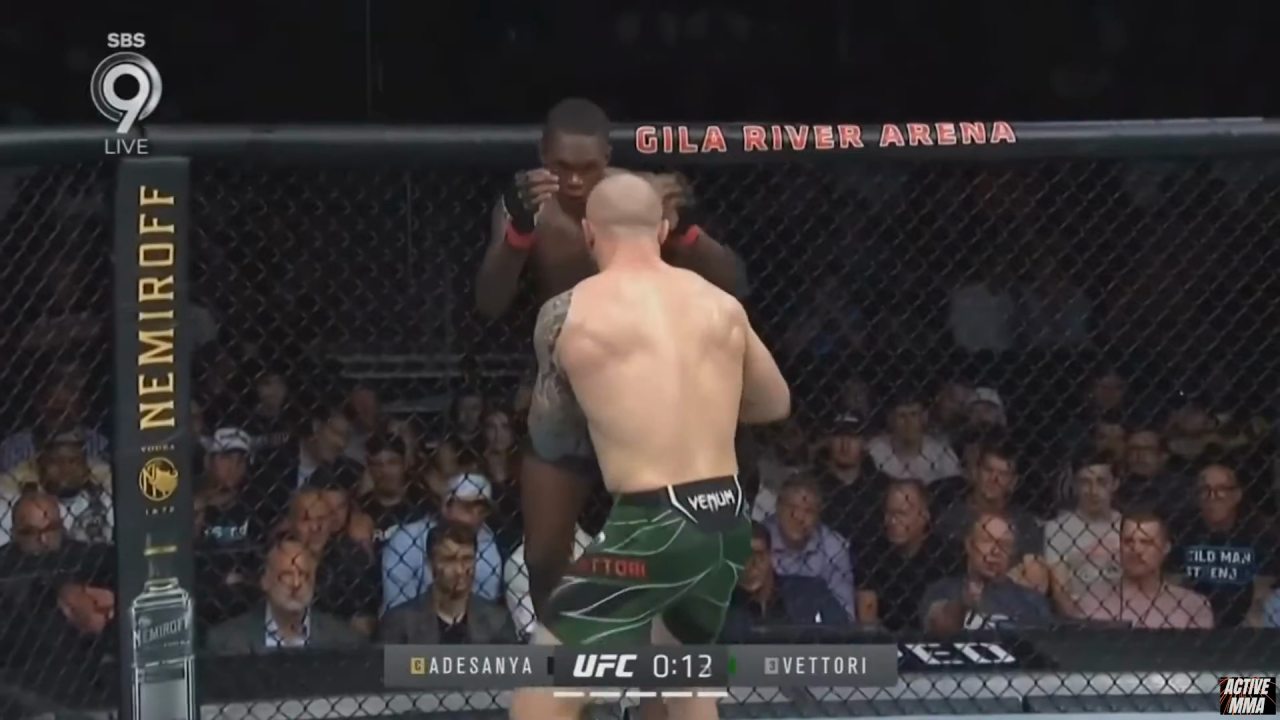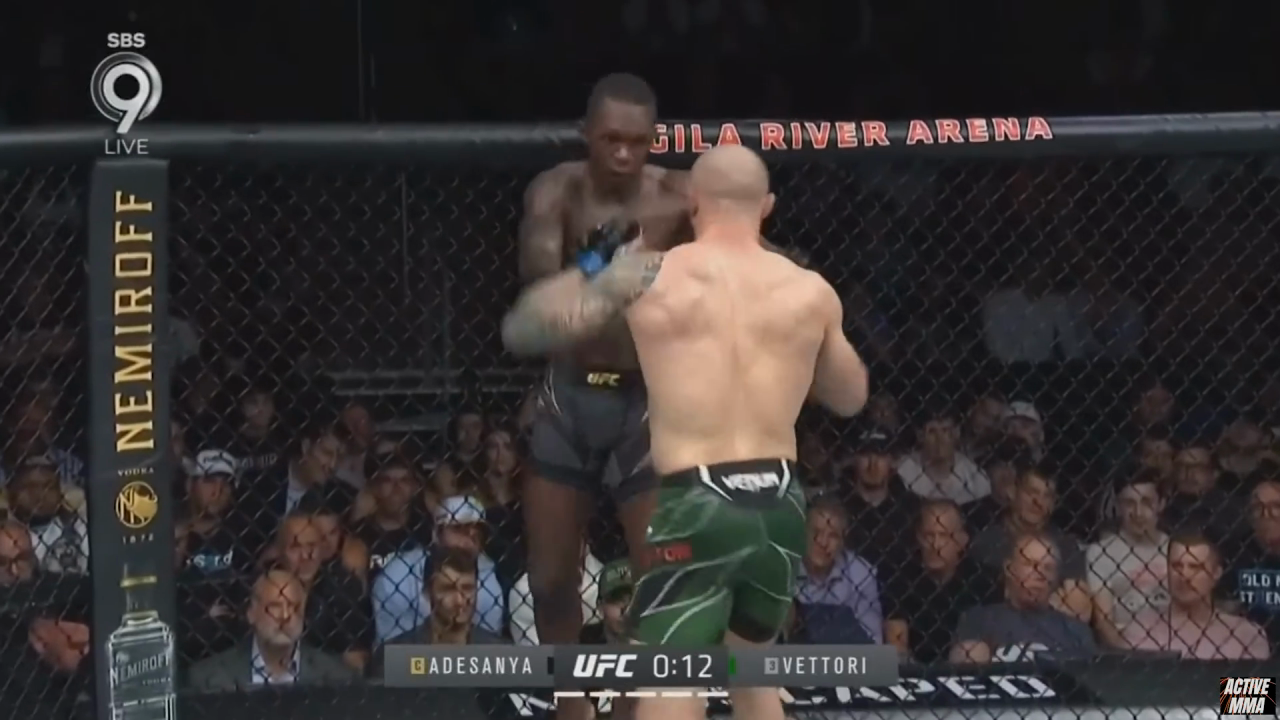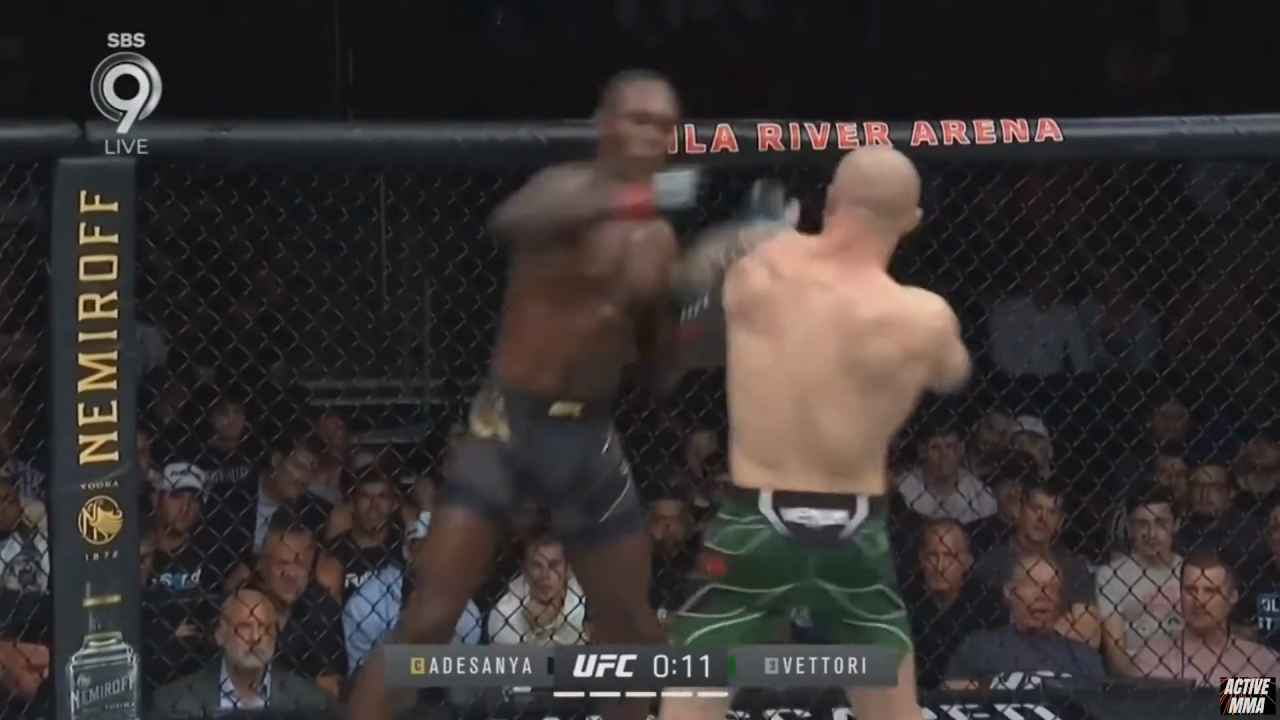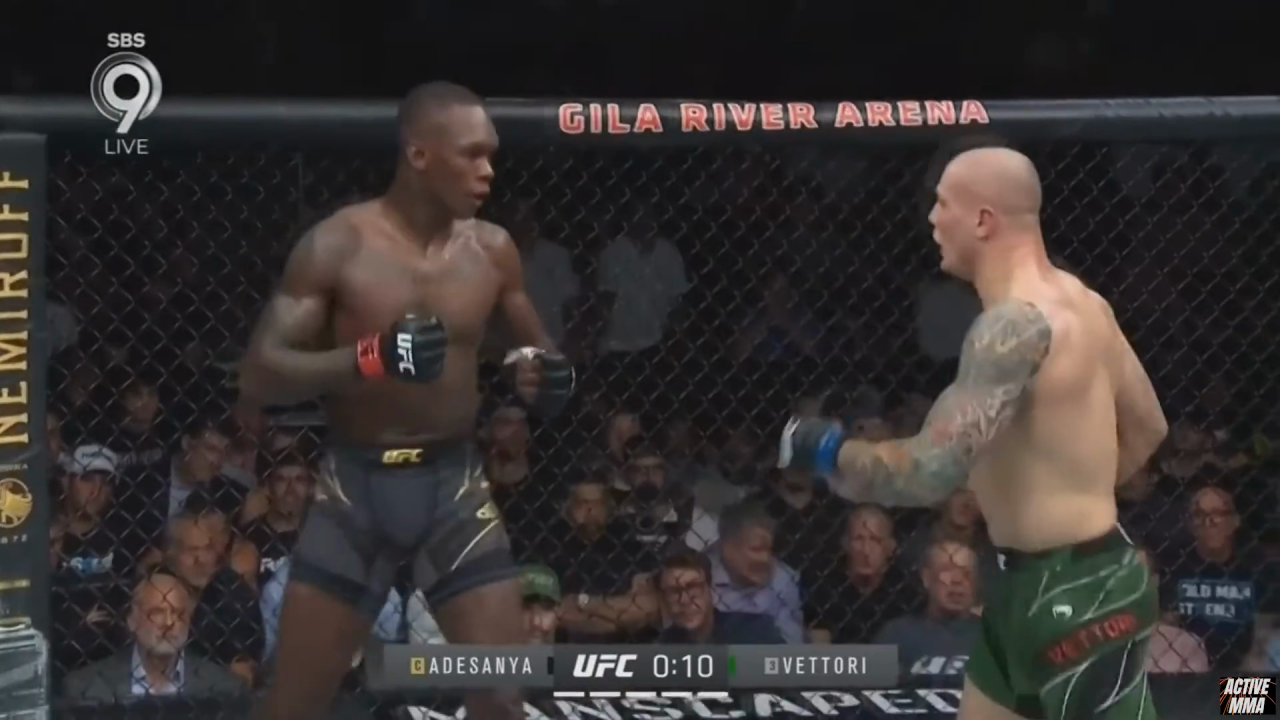
dt=0.7s
person 1, frame 1
right shoulder: (526, 201)
left elbow: (730, 283)
right elbow: (489, 303)
left wrist: (687, 229)
right wrist: (519, 229)
right knee: (543, 555)
person 1, frame 2
left shoulder: (679, 198)
right shoulder: (558, 190)
right elbow: (539, 269)
right wrist: (594, 254)
left hip: (643, 406)
right hip: (567, 401)
right knee: (550, 580)
person 1, frame 3
left shoulder: (657, 238)
right shoulder: (569, 187)
left elbow: (654, 355)
right elbow: (516, 222)
left wrist: (681, 327)
right wrist: (636, 198)
left hip: (590, 438)
right hip: (507, 425)
left knee: (635, 637)
right knee: (426, 624)
person 1, frame 4
left shoulder: (493, 249)
right shoulder: (335, 245)
left elbow: (538, 348)
right elbow: (259, 376)
left wrist: (549, 374)
right wrist: (372, 356)
left hip: (453, 483)
right hip: (355, 483)
person 2, frame 1
left shoulder: (567, 312)
right shoulder: (721, 306)
left elbow: (550, 441)
right elbow: (774, 403)
left hip: (647, 529)
right hip: (725, 525)
person 2, frame 2
left shoulder: (649, 277)
right shoulder: (811, 291)
left elbow: (521, 330)
right elbow: (851, 399)
left wrist: (598, 264)
left hip: (695, 511)
right hip: (779, 509)
person 2, frame 3
left shoulder: (760, 261)
right shoulder: (927, 321)
left elbow: (699, 266)
right elbow: (951, 374)
left hip: (752, 535)
right hip: (854, 542)
person 2, frame 4
left shoulder: (1014, 326)
right shoulder: (1077, 300)
left elbow: (927, 474)
right elbow: (1147, 427)
left wrist: (828, 449)
left hip: (1074, 590)
